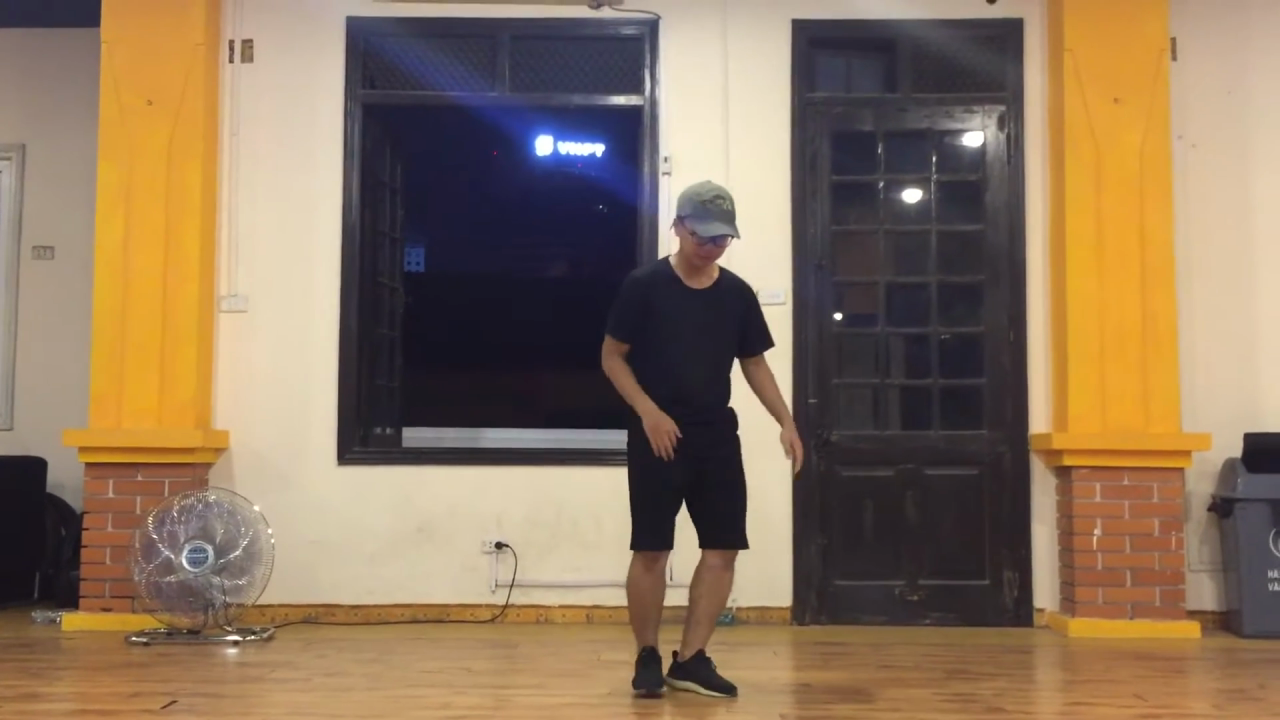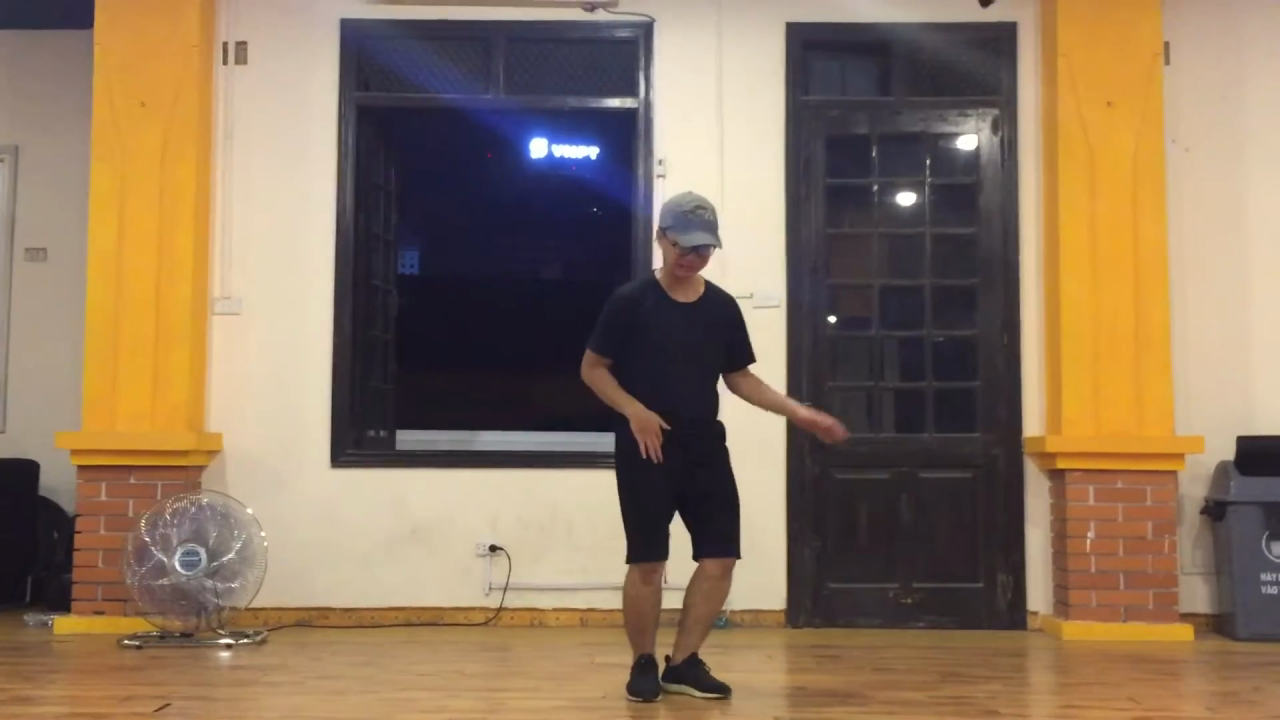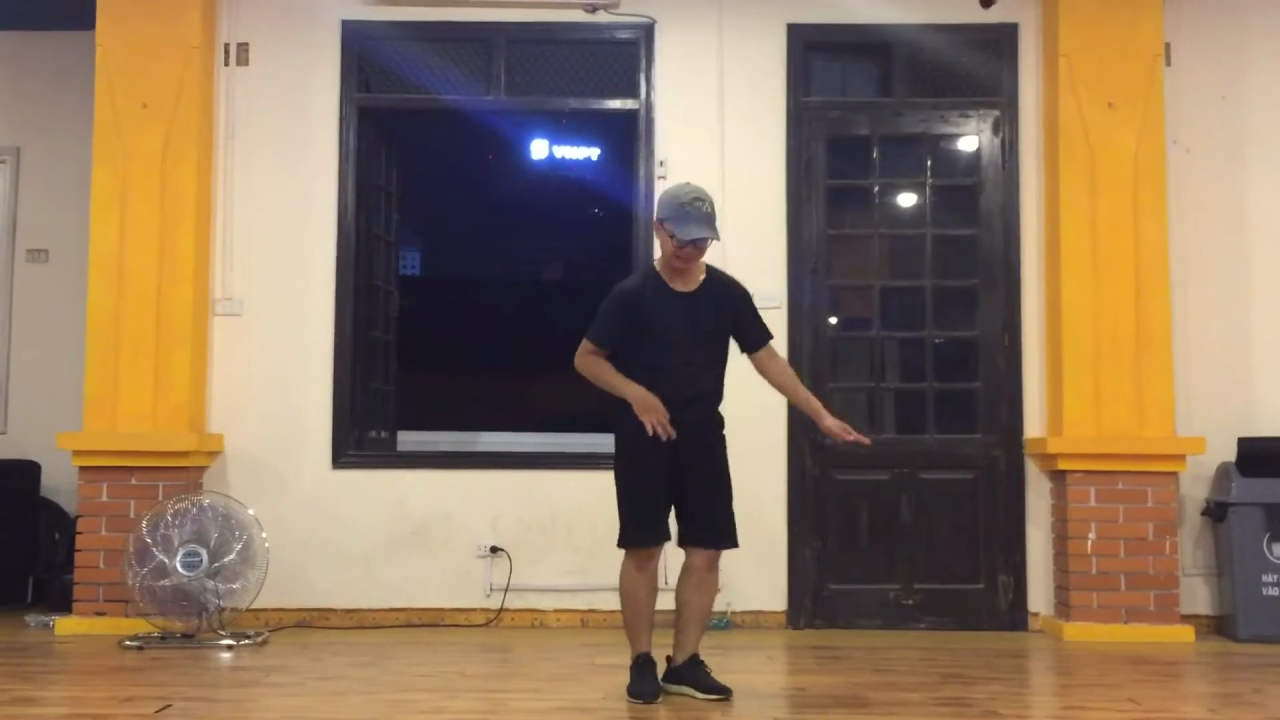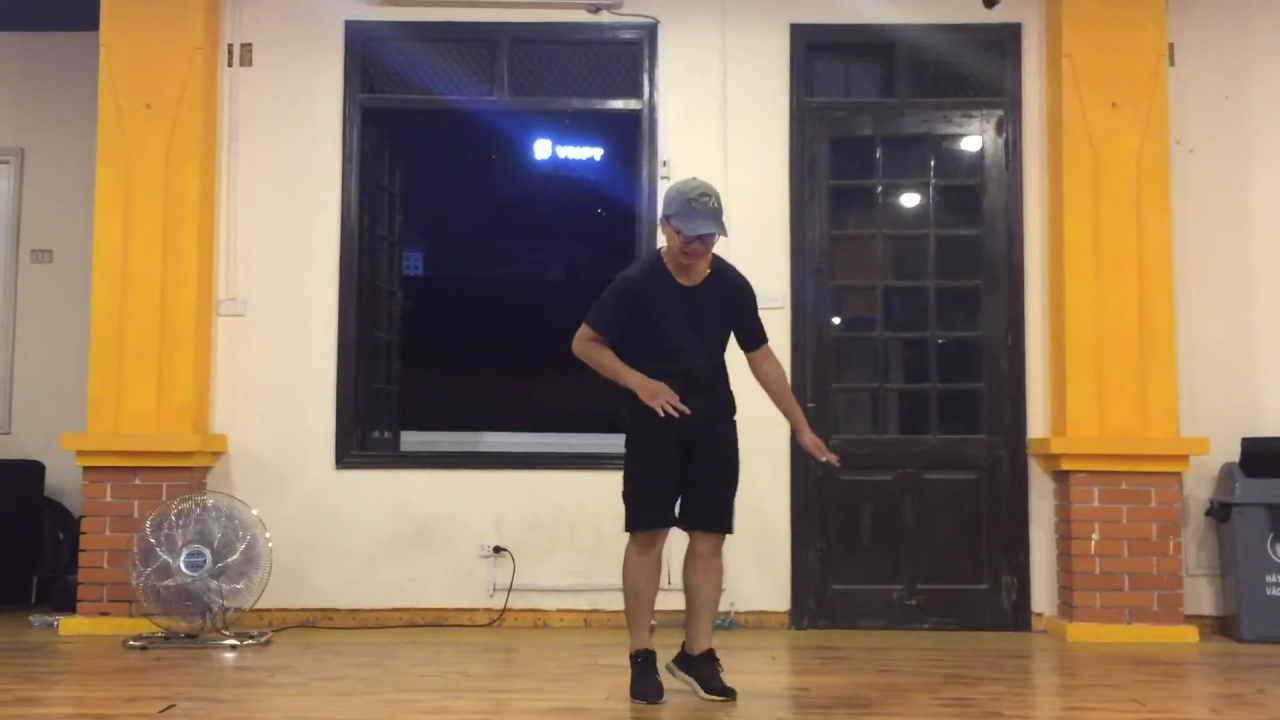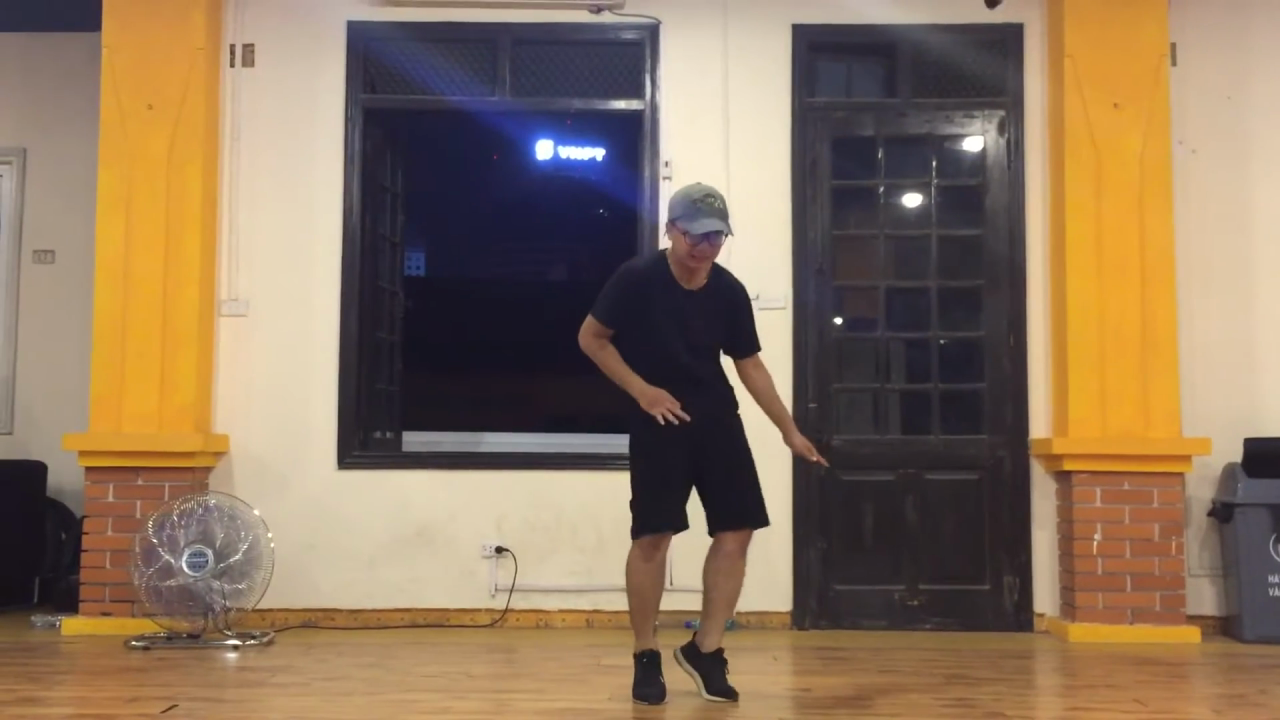
dt=0.2s
person 1, frame 1
left shoulder: (738, 295)
right shoulder: (644, 285)
left elbow: (755, 365)
right elbow: (614, 356)
left wrist: (789, 425)
right wrist: (649, 411)
left hip: (717, 435)
right hip: (658, 436)
left knee: (722, 549)
right knee: (650, 550)
left ankle: (690, 659)
right ankle: (647, 656)
person 1, frame 2
left shoulder: (722, 308)
right shoulder: (631, 301)
left elbow: (740, 378)
right elbow: (592, 368)
left wrist: (799, 412)
right wrist: (634, 412)
left hip: (705, 448)
right hip: (645, 450)
left knee: (719, 559)
right knee: (646, 563)
left ankle: (683, 662)
right ankle: (642, 663)
person 1, frame 3
left shoulder: (728, 293)
right shoulder: (633, 293)
left elbow: (765, 357)
right elbow: (586, 358)
left wrist: (822, 415)
right wrist: (634, 394)
left hip: (702, 435)
right hip: (645, 436)
left knee: (705, 550)
right knee: (642, 549)
left ankle: (685, 662)
right ankle: (642, 662)
person 1, frame 4
left shoulder: (732, 284)
right shoulder: (637, 282)
left elbow: (761, 357)
right elbow: (585, 343)
left wrist: (802, 427)
right wrist: (640, 383)
left hip: (713, 420)
right hip: (654, 417)
left knee: (709, 534)
right knee: (647, 531)
left ankle: (697, 653)
right ankle: (643, 657)
person 1, frame 5
left shoulder: (729, 291)
right shoulder: (637, 277)
left elbow: (748, 363)
right elbow: (591, 336)
left wrist: (790, 430)
right wrist: (642, 389)
left hip: (717, 416)
right hip: (659, 418)
left knee: (737, 531)
right knee: (652, 537)
left ankle: (705, 649)
right ankle: (646, 658)
